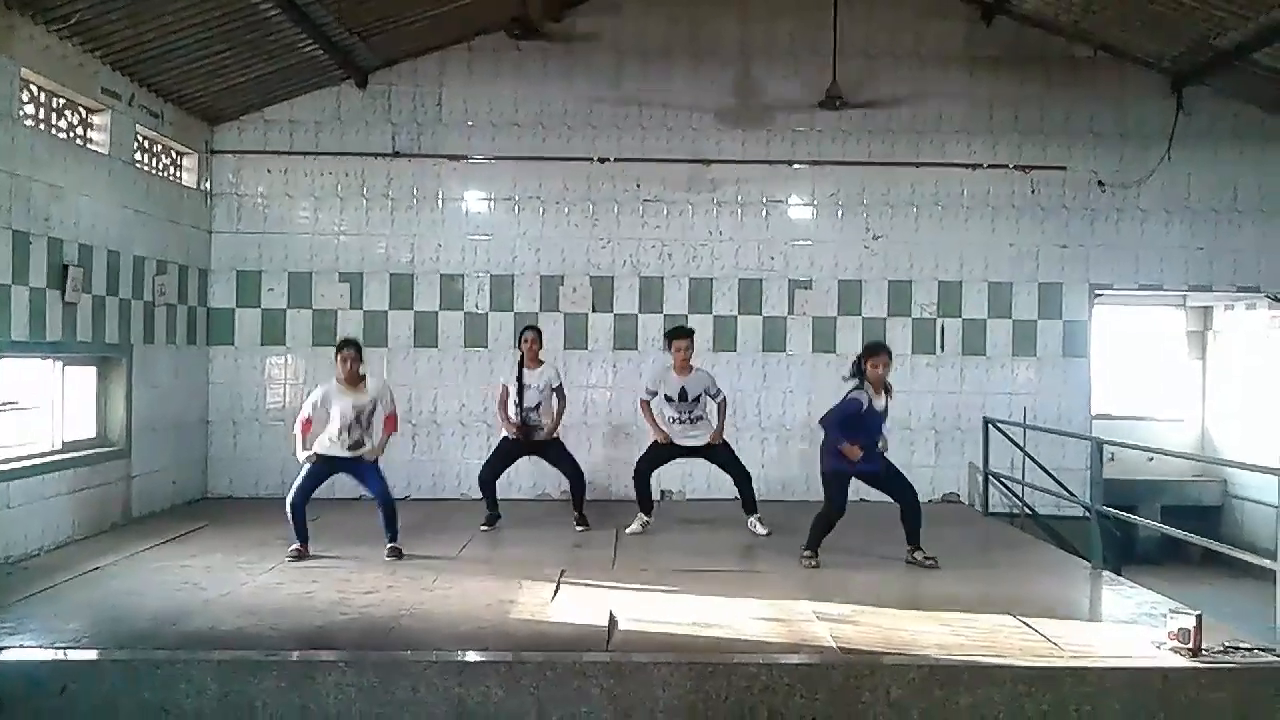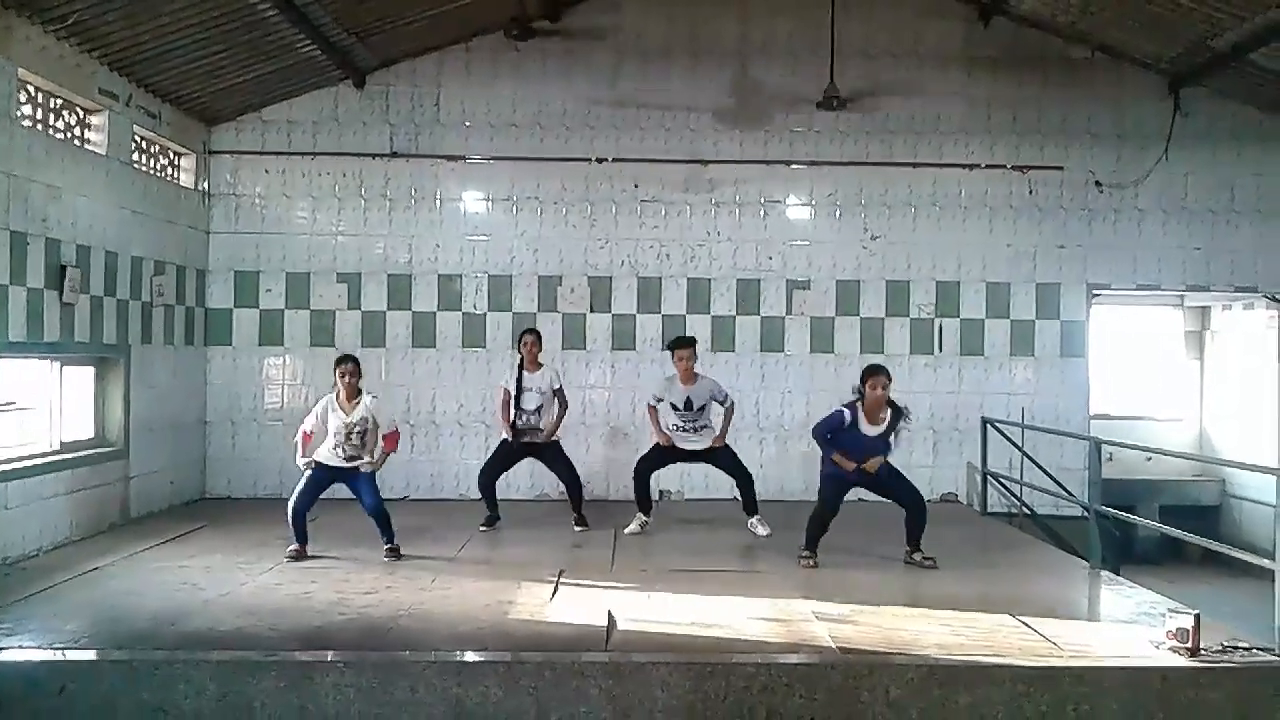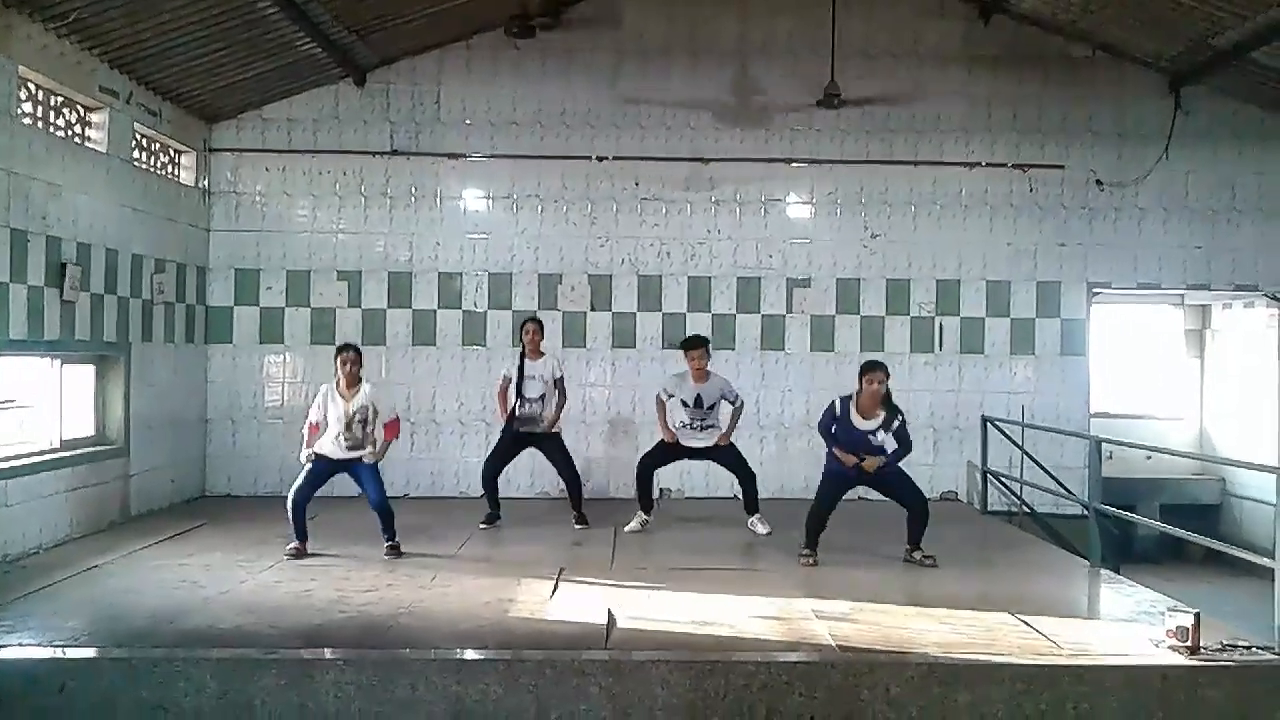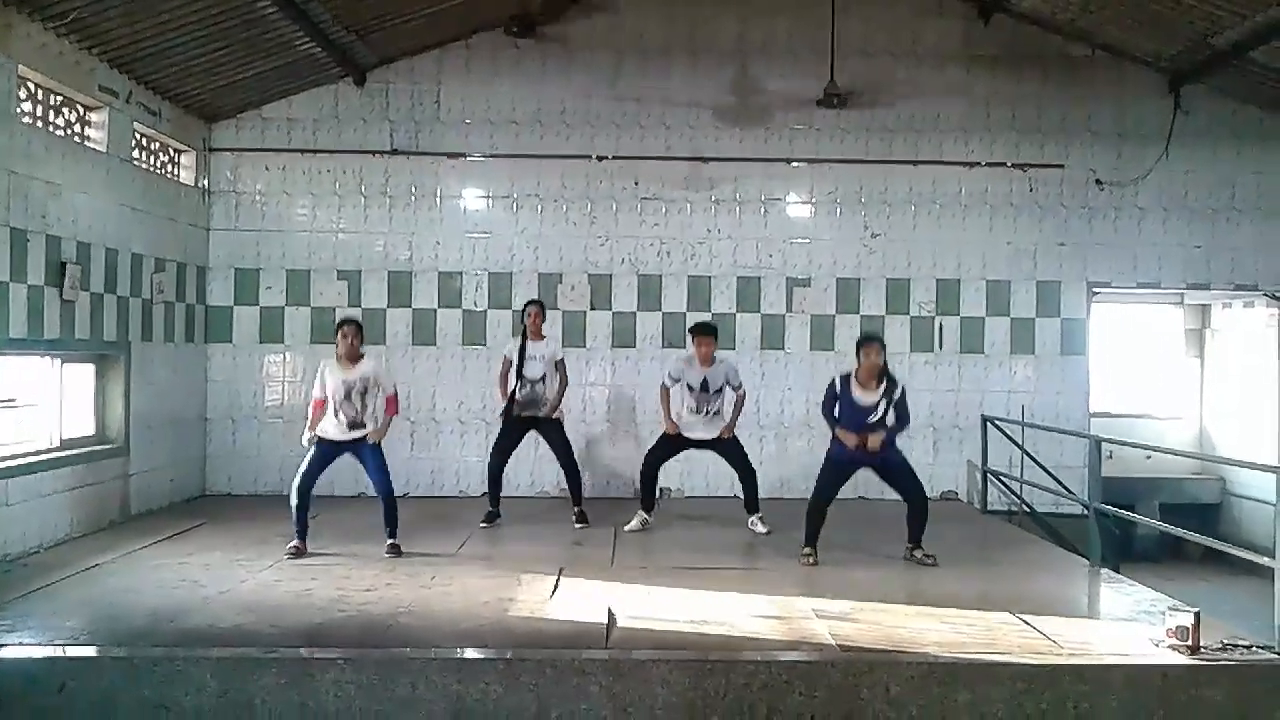
dt=0.1s
person 1, frame 1
left shoulder: (377, 388)
right shoulder: (327, 391)
left elbow: (390, 417)
right elbow: (303, 420)
left wrist: (379, 447)
right wrist: (302, 450)
left hip: (361, 456)
right hip: (327, 454)
left knee: (384, 497)
right knee: (295, 499)
left ankle: (392, 542)
right ankle: (301, 543)
person 1, frame 2
left shoulder: (371, 404)
right shoulder: (326, 404)
left elbow: (392, 435)
right elbow: (306, 432)
left wrist: (377, 463)
right wrist: (302, 457)
left hip: (359, 467)
right hip: (326, 463)
left knee: (375, 507)
right knee: (296, 505)
left ankle: (390, 543)
right ankle: (300, 545)
person 1, frame 3
left shoulder: (370, 393)
right shoulder: (326, 392)
left elbow: (393, 424)
right elbow: (312, 423)
left wrist: (379, 453)
right wrist: (306, 448)
left hip: (361, 458)
right hip: (327, 455)
left knee: (379, 501)
right knee: (295, 498)
left ankle: (391, 540)
right ankle: (300, 542)
person 1, frame 4
left shoulder: (373, 367)
right shoulder: (326, 367)
left elbow: (391, 400)
right elbow: (318, 402)
left wrist: (382, 429)
right wrist: (309, 429)
left hip: (364, 438)
right hip: (329, 437)
left knee: (384, 487)
right knee: (301, 485)
left ankle: (391, 539)
right ankle: (300, 539)
person 2, frame 1
left shoulder: (882, 391)
right shoulder: (859, 397)
right elbow: (827, 421)
left wrist: (880, 439)
right wrist: (846, 448)
left hip: (869, 457)
right hip: (839, 458)
left knee: (909, 496)
right knee: (835, 507)
left ankle: (914, 549)
right ankle: (810, 549)
person 2, frame 2
left shoulder: (895, 415)
right shoulder: (847, 414)
right elbow: (818, 432)
left wrist: (879, 459)
right wrist: (838, 459)
left hip: (874, 469)
right hip: (839, 469)
left knee: (916, 503)
right knee: (826, 509)
left ankle: (913, 550)
right ankle: (809, 549)
person 2, frame 3
left shoulder: (893, 416)
right shoulder: (841, 405)
left elbow: (905, 446)
right elbow: (823, 428)
left wrist: (881, 459)
right wrist: (840, 454)
left hip: (878, 467)
right hip: (842, 466)
left knee: (919, 503)
right knee: (822, 505)
left ankle: (913, 549)
right ankle: (809, 547)
person 2, frame 4
left shoulder: (894, 387)
right shoulder: (840, 383)
left elbow: (903, 420)
right elbow: (827, 409)
left wrist: (882, 436)
right wrist: (842, 434)
left hip: (883, 451)
right hip: (845, 450)
left knee: (917, 495)
right knee: (822, 495)
left ankle: (914, 547)
right ankle: (809, 546)
person 3, frame 1
left shoulder: (550, 370)
right shoulder: (514, 371)
left elbow: (561, 399)
right elbow: (503, 399)
left wrist: (555, 424)
right wrist: (506, 422)
left hip: (545, 437)
right hip: (515, 437)
left knee: (575, 474)
right knee: (486, 475)
left ankle: (578, 513)
right ankle: (493, 512)
person 3, frame 2
left shoulder: (550, 374)
right shoulder: (513, 374)
left elbow: (563, 403)
right elbow: (505, 402)
left wrist: (554, 428)
right wrist: (506, 426)
left hip: (544, 440)
right hip: (515, 439)
left knee: (571, 478)
right knee: (485, 476)
left ankle: (577, 514)
right ankle: (493, 513)
person 3, frame 3
left shoulder: (552, 363)
right shoulder: (514, 364)
left elbow: (562, 394)
right elbow: (502, 391)
left wrist: (555, 418)
right wrist: (504, 415)
left hip: (545, 431)
right hip: (516, 429)
left knee: (570, 473)
right knee: (489, 470)
left ankle: (577, 512)
right ankle: (494, 511)
person 3, frame 4
left shoulder: (553, 345)
right shoulder: (515, 346)
left elbow: (563, 377)
right elbow: (503, 375)
left wrist: (556, 401)
right wrist: (506, 400)
left hip: (547, 413)
right hip: (518, 413)
left knee: (567, 460)
right knee: (496, 460)
left ankle: (577, 508)
right ankle: (493, 509)
person 4, frame 1
left shoulder: (704, 377)
right shoulder: (660, 376)
left elbow: (721, 400)
right elbow: (644, 401)
left wrist: (719, 429)
right wrist: (657, 429)
left hip: (705, 437)
right hip: (671, 438)
left knee: (740, 473)
right knee: (641, 470)
left ankle: (753, 517)
right ankle: (644, 516)
person 4, frame 2
left shoulder: (710, 385)
right shoulder: (667, 385)
left elbow: (729, 404)
right elbow: (651, 405)
left wrist: (723, 433)
right wrist: (659, 432)
left hip: (708, 443)
right hip: (675, 443)
left knee: (743, 475)
right knee: (641, 469)
left ankle: (754, 518)
right ankle: (643, 516)
person 4, frame 3
left shoulder: (720, 383)
right shoulder: (676, 381)
left elbow: (738, 404)
right elbow: (661, 399)
left wrist: (728, 432)
right wrist: (665, 429)
left hip: (713, 440)
right hip: (680, 439)
left knee: (746, 474)
right knee: (644, 466)
left ankle: (754, 517)
right ankle: (644, 514)
person 4, frame 4
left shoulder: (727, 368)
right shoulder: (683, 364)
left elbow: (740, 394)
right elbow: (665, 387)
left wrist: (732, 424)
right wrist: (667, 419)
left hip: (717, 431)
right hip: (683, 429)
left knee: (745, 468)
right knee: (650, 462)
left ankle: (754, 516)
right ankle: (645, 513)
